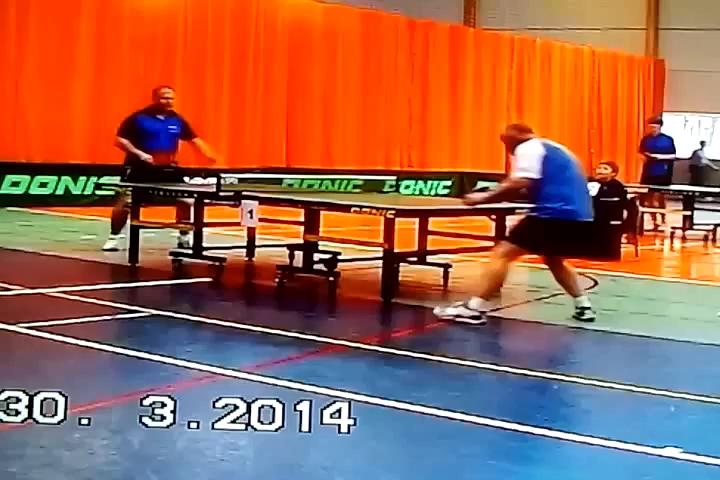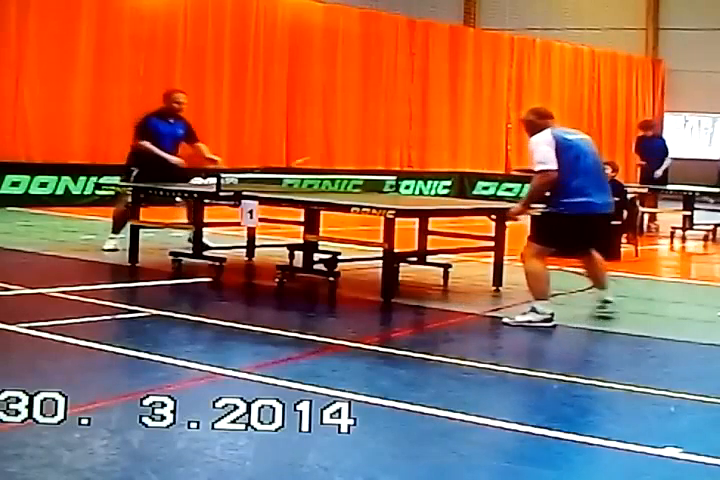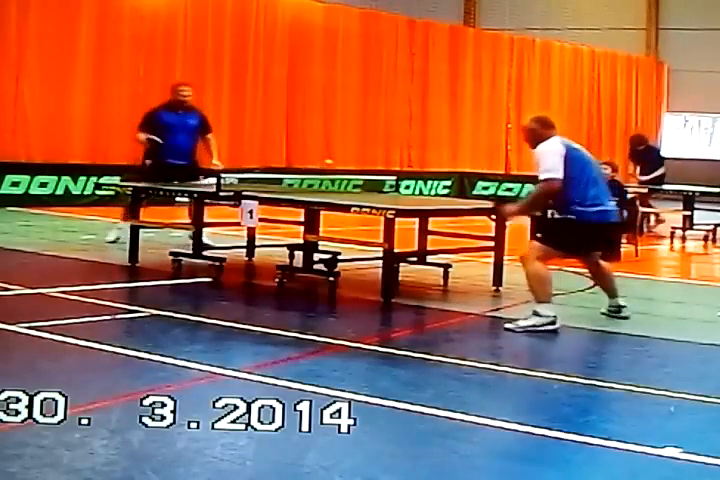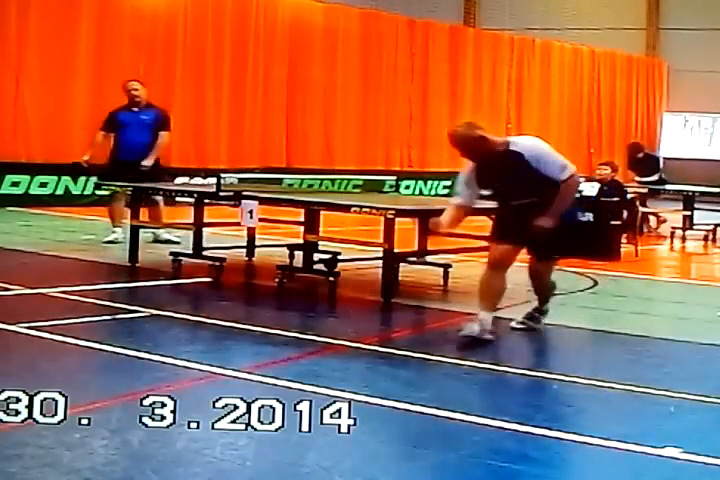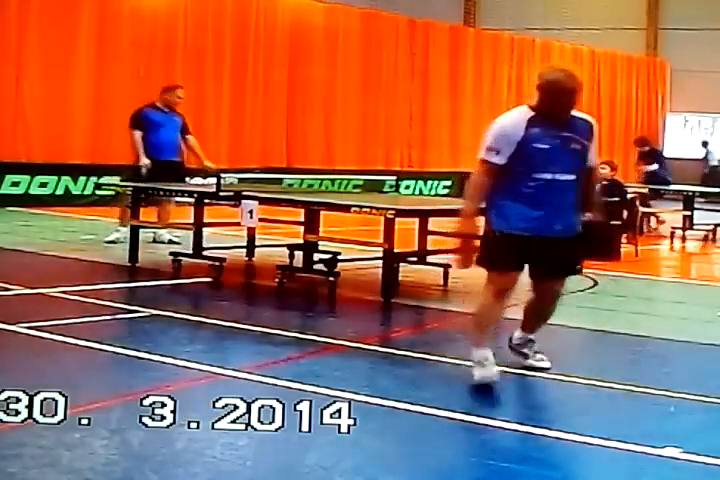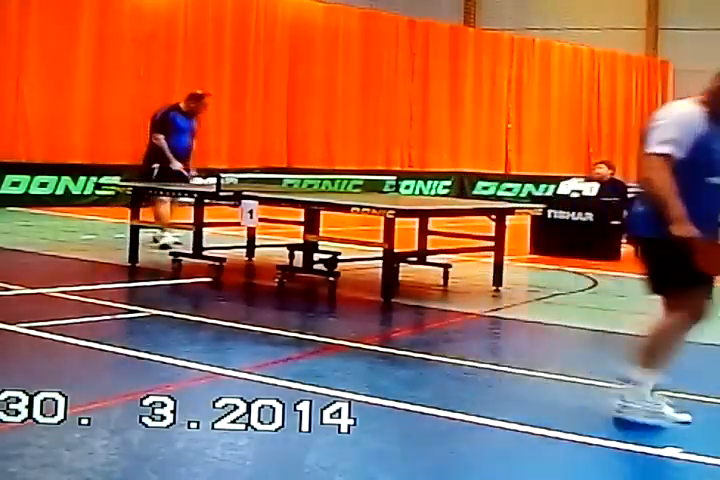
dt=0.7s
person 1, frame 1
left shoulder: (528, 147)
right shoulder: (557, 150)
left elbow: (521, 183)
left wrist: (484, 197)
left hip: (554, 215)
right hip: (579, 217)
left knee: (502, 254)
right knee: (554, 260)
left ankle: (474, 309)
right ankle: (583, 306)
person 1, frame 2
left shoulder: (542, 138)
right shoulder: (580, 136)
left elbow: (548, 176)
left wrist: (524, 205)
left hip: (571, 208)
right hip: (601, 206)
left knee: (533, 254)
right knee: (587, 251)
left ankle: (542, 311)
right ankle: (604, 300)
person 1, frame 3
left shoulder: (547, 148)
right shoulder: (573, 150)
left elbow: (552, 186)
left wrist: (521, 208)
right wrist: (531, 207)
left hip: (582, 216)
right hip: (605, 214)
left knee: (533, 256)
right knee: (592, 259)
left ankle: (546, 315)
right ankle: (617, 305)
person 1, frame 4
left shoulder: (531, 148)
right shoulder: (474, 169)
left elbow: (571, 179)
right elbow: (461, 206)
left wrist: (552, 216)
right wrist: (442, 223)
left hip: (551, 216)
right hip: (512, 216)
left knee: (539, 271)
right knee: (496, 260)
left ankle: (541, 310)
right ankle: (484, 322)
person 1, frame 5
left shoulder: (584, 126)
right shoulder: (512, 125)
left elbow: (588, 172)
right elbow: (484, 172)
left wrist: (590, 208)
right wrist: (468, 217)
left hip: (561, 227)
right hip: (512, 224)
left knee: (550, 293)
right knee: (500, 286)
left ankle: (523, 340)
right ankle: (481, 358)
person 1, frame 6
right shoulder: (683, 116)
right elbow: (655, 167)
right wrist: (679, 220)
right hip: (665, 230)
left knee: (692, 310)
right knee: (686, 308)
left ankle: (639, 388)
right ankle: (637, 388)
person 2, frame 1
left shoulder: (178, 120)
right shoulder: (137, 118)
left elbow: (194, 139)
right elbow: (120, 140)
left wrist: (209, 154)
right wrist: (139, 153)
left hip: (168, 170)
right hip: (140, 169)
left knee: (185, 202)
right knee: (124, 202)
left ankle: (185, 238)
right ankle: (113, 238)
person 2, frame 2
left shoulder: (183, 124)
right shoulder: (150, 120)
left elbow: (196, 143)
right elbow: (141, 144)
left wrist: (209, 156)
right wrist: (167, 157)
left hip: (168, 169)
right hip: (142, 168)
right knee: (127, 202)
right ankle: (113, 238)
person 2, frame 3
left shoulder: (198, 115)
right shoulder: (157, 113)
left elbow: (208, 136)
right elbow: (140, 134)
left wrist: (214, 158)
right wrist: (145, 140)
left hip: (187, 165)
right hip: (158, 163)
right ankle: (121, 228)
person 2, frame 4
left shoulder: (159, 113)
right shoulder: (117, 114)
left elbow: (163, 137)
right elbow: (103, 135)
left wrist: (151, 158)
right wrist: (89, 154)
left hip: (146, 164)
right hip: (119, 163)
left knee: (154, 198)
right knee: (116, 196)
left ankle: (159, 232)
right ankle: (117, 231)
person 2, frame 5
left shoulder: (178, 117)
right shoulder: (143, 113)
left elbow: (189, 139)
right elbow: (136, 135)
left wrist: (203, 159)
right wrist: (142, 157)
left hip: (174, 164)
right hip: (150, 163)
left knee: (168, 197)
left ankle: (161, 232)
right ankle: (122, 230)
person 2, frame 6
left shoulder: (192, 118)
right shoulder: (166, 115)
right elbow: (157, 139)
left wrist: (189, 165)
right wrist: (172, 161)
left hip: (179, 165)
right hip: (161, 164)
left knee: (172, 198)
right knee: (162, 198)
left ankle: (162, 232)
right ankle: (165, 234)
